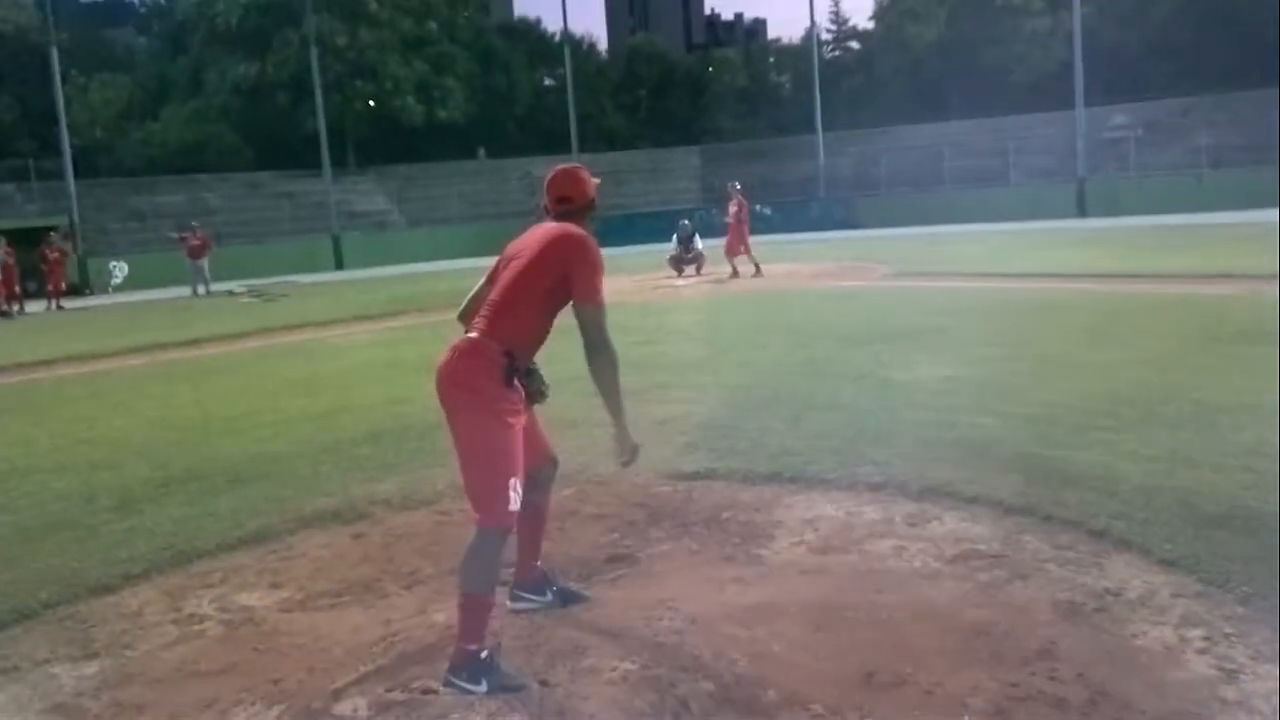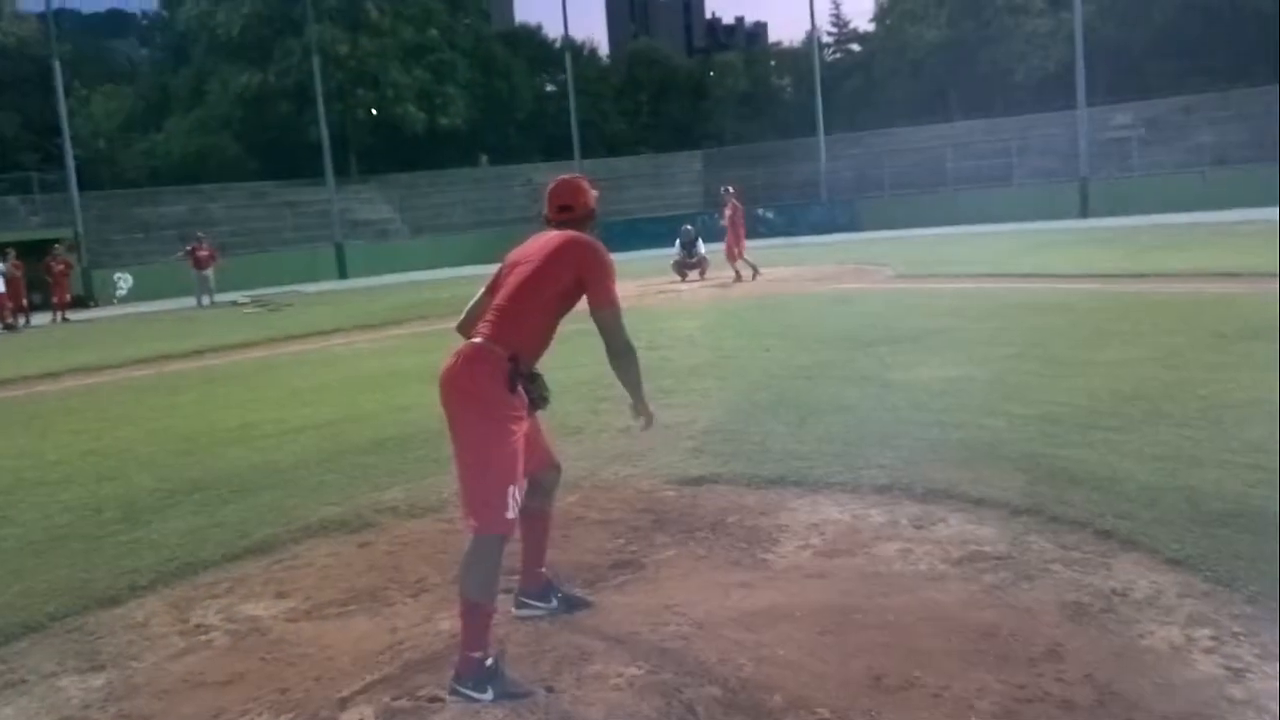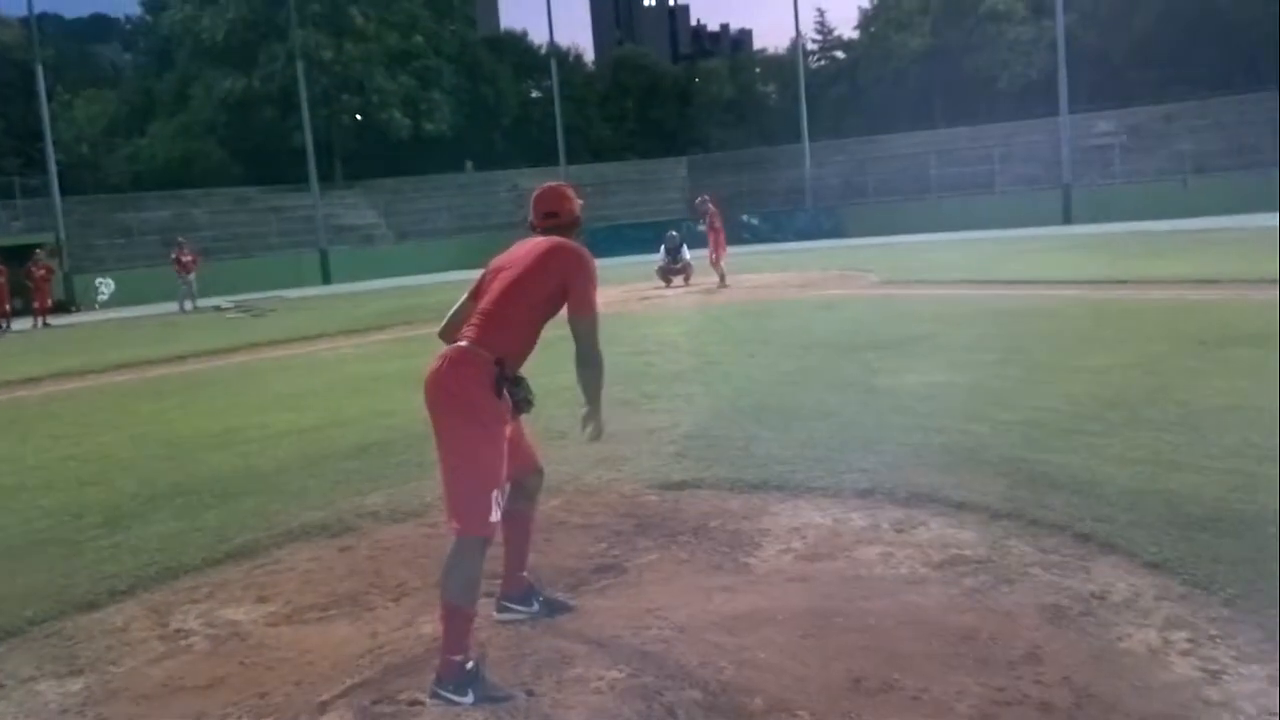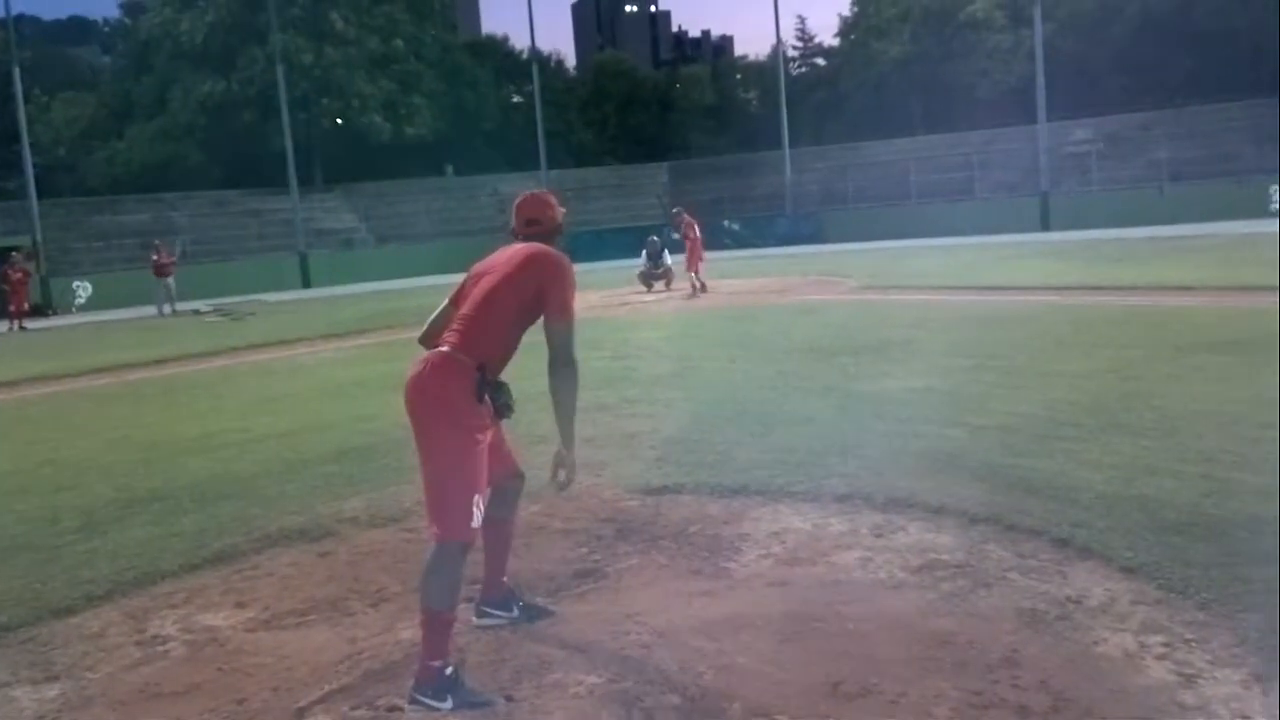
dt=0.3s
person 1, frame 1
left shoulder: (529, 239)
right shoulder: (578, 244)
left elbow: (468, 311)
right elbow: (597, 345)
right wrist: (620, 425)
left hip: (484, 369)
right hip: (481, 378)
left knee: (540, 470)
right knee: (500, 515)
left ankle: (529, 582)
right ankle: (468, 660)
person 1, frame 2
left shoulder: (526, 249)
right shoulder: (587, 251)
left elbow: (467, 322)
right elbow: (616, 341)
right wrist: (639, 399)
left hip: (486, 375)
right hip: (484, 383)
left knee: (543, 474)
right knee: (495, 522)
left ankle: (534, 589)
right ankle: (473, 667)
person 1, frame 3
left shoulder: (512, 255)
right shoulder: (573, 256)
left elbow: (449, 329)
right elbow: (587, 349)
right wrist: (594, 410)
left hip: (470, 379)
right hip: (471, 386)
left knee: (526, 478)
right knee: (476, 526)
left ankle: (515, 593)
right ankle: (453, 671)
person 1, frame 4
left shoulder: (495, 260)
right shoulder: (553, 263)
left elbow: (429, 334)
right elbow: (561, 359)
right wrist: (567, 444)
left hip: (450, 384)
right hip: (450, 392)
left knee: (506, 482)
right knee: (457, 531)
left ankle: (494, 598)
right ankle: (432, 677)
